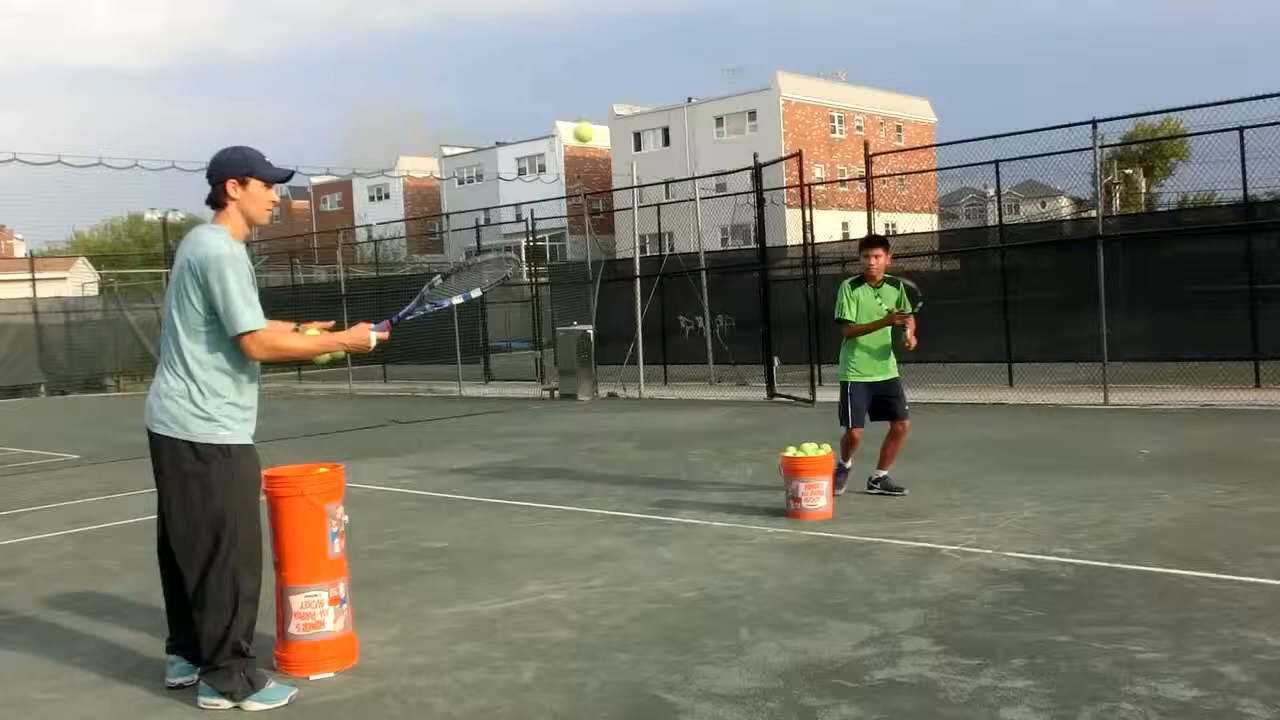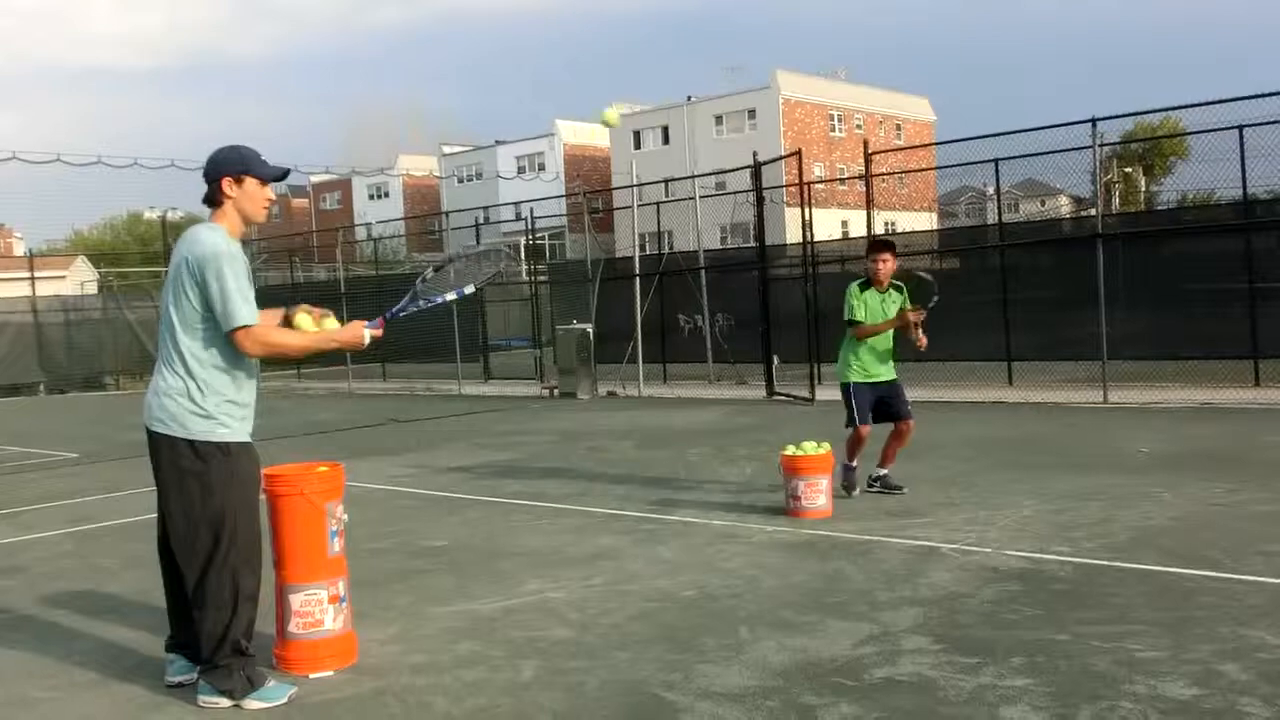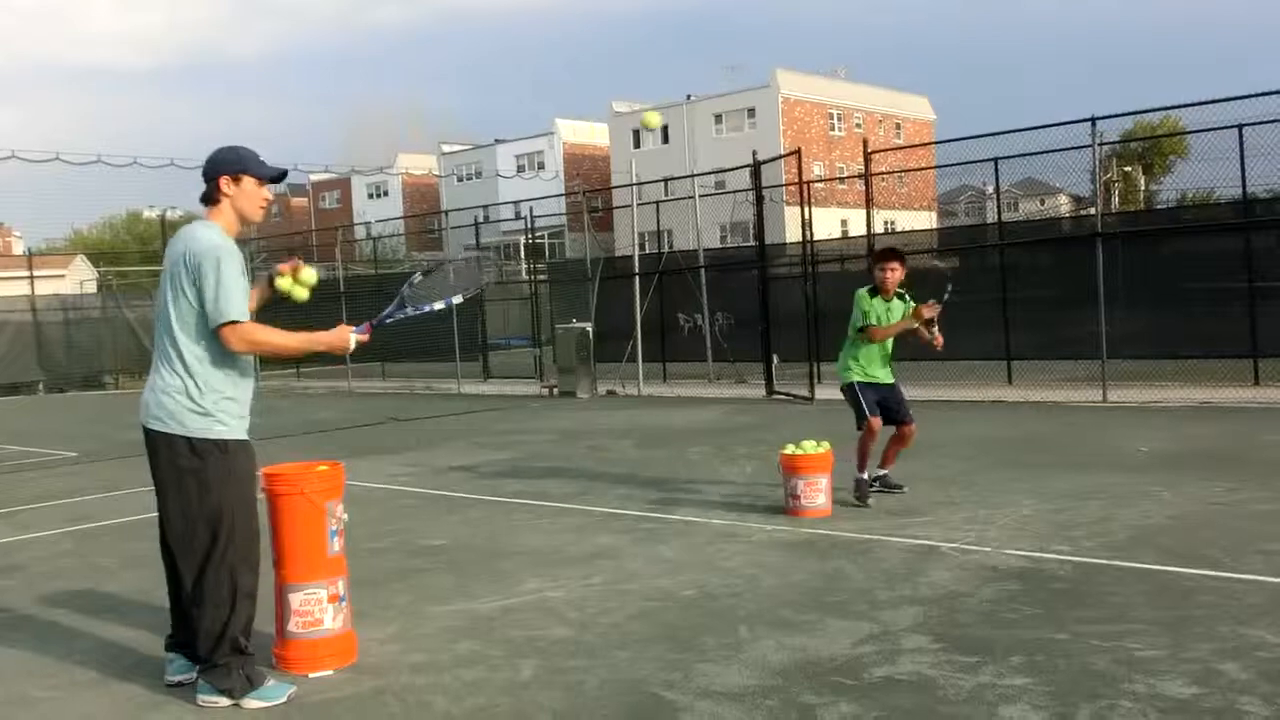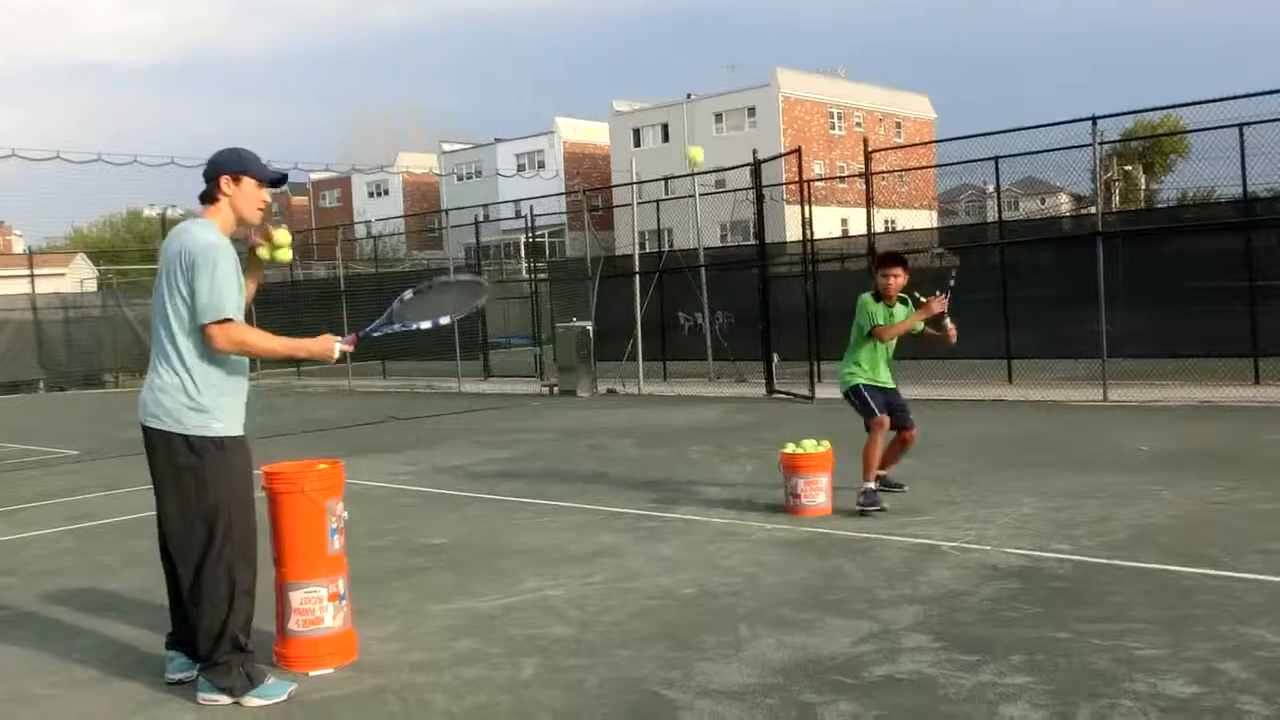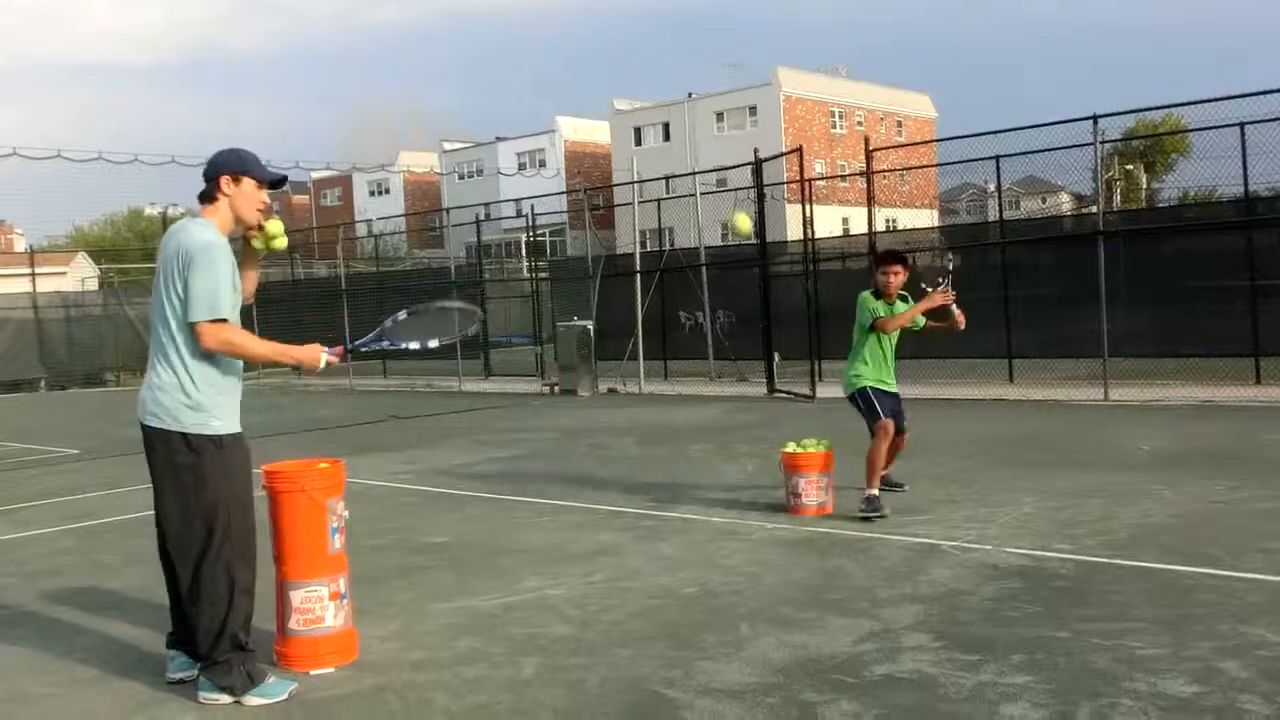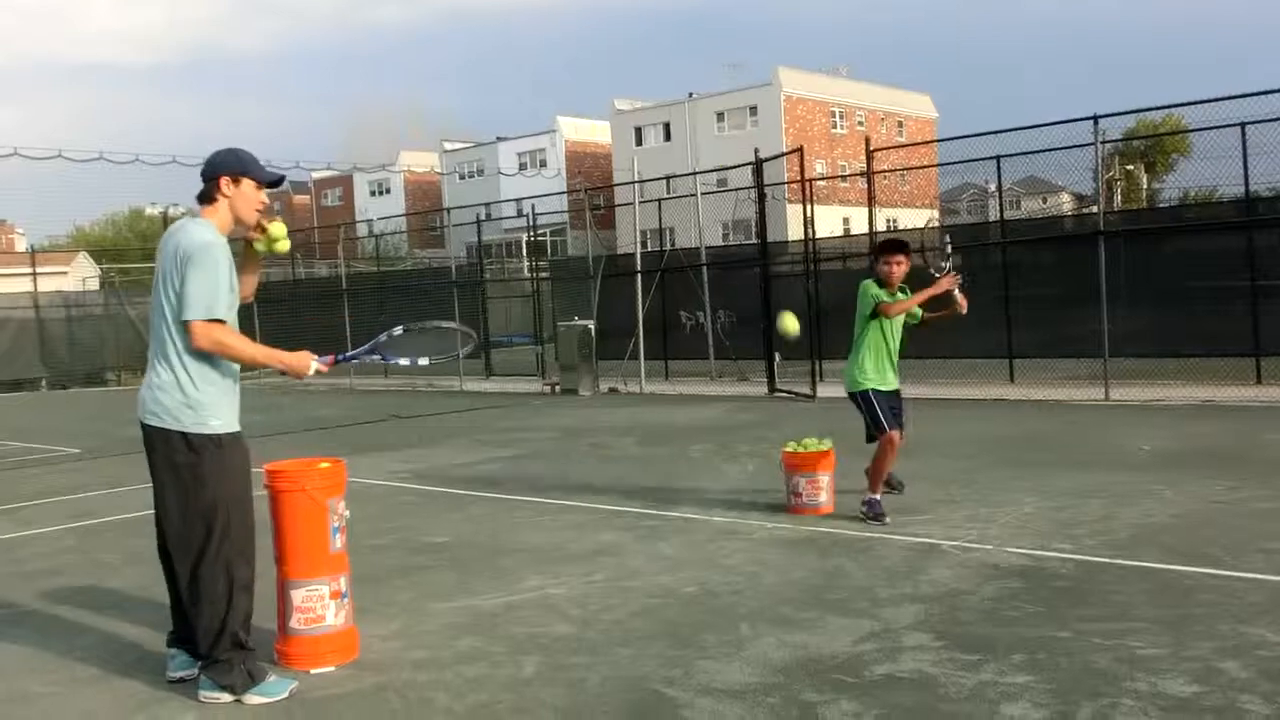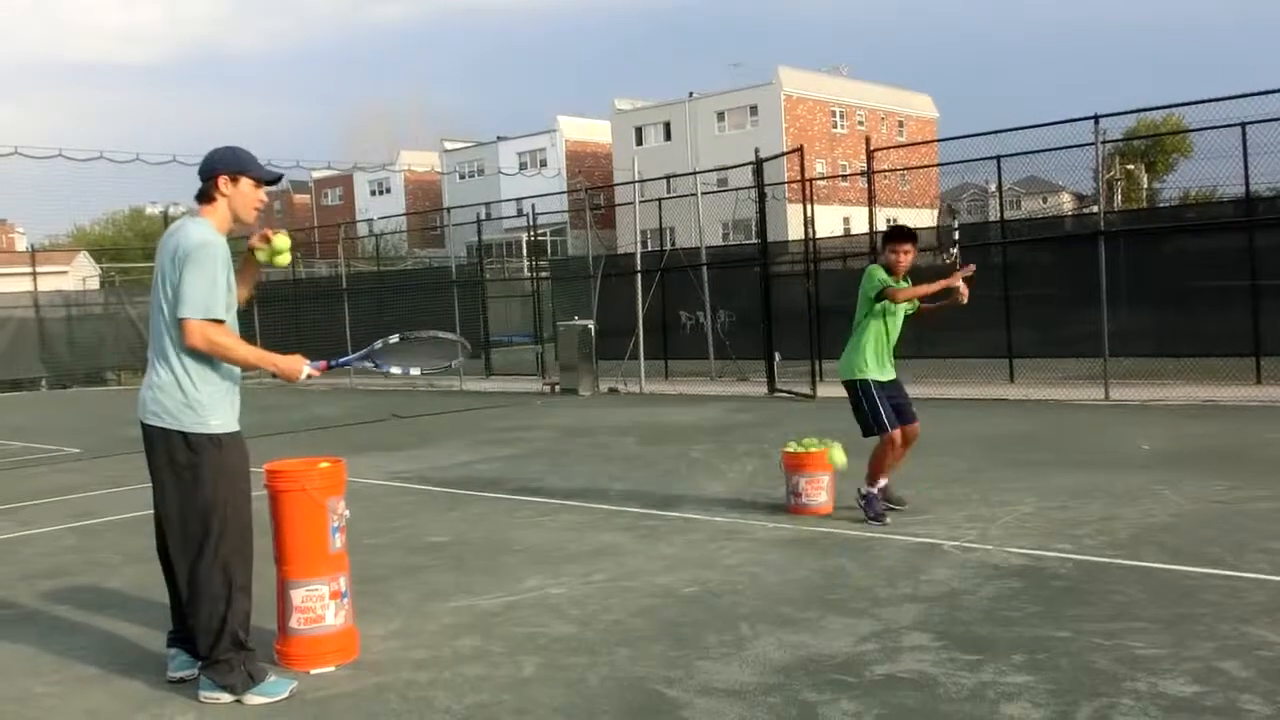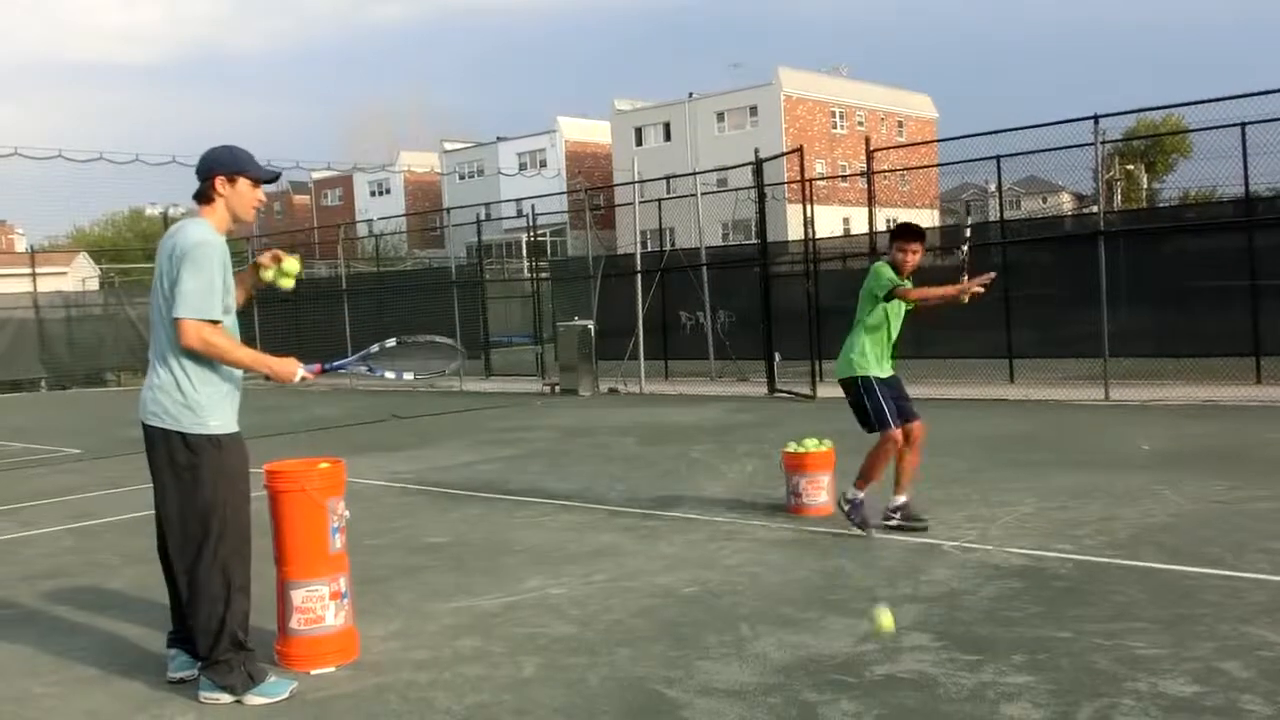
dt=0.1s
person 1, frame 1
left shoulder: (204, 242)
right shoulder: (221, 252)
right elbow: (257, 343)
left wrist: (301, 330)
right wrist: (341, 340)
left hip: (179, 422)
right hip: (209, 430)
left knee: (187, 546)
right knee: (231, 553)
left ankle: (187, 653)
right ankle: (226, 676)
person 1, frame 2
left shoulder: (200, 241)
right shoulder: (217, 250)
right elbow: (250, 340)
left wrist: (287, 314)
right wrist: (336, 337)
left hip: (177, 422)
right hip: (207, 428)
left knee: (188, 545)
right knee: (230, 551)
left ankle: (187, 652)
right ankle: (225, 675)
person 1, frame 3
left shoulder: (192, 239)
right shoulder: (215, 246)
right elbow: (238, 336)
left wrist: (269, 283)
right wrist: (323, 340)
left hip: (173, 419)
right hip: (205, 426)
left knee: (189, 542)
right knee: (229, 548)
left ankle: (187, 651)
right ankle: (225, 674)
person 1, frame 4
left shoulder: (185, 236)
right shoulder: (209, 244)
left elbow: (219, 308)
right elbow: (225, 335)
left wrist: (259, 262)
right wrist: (309, 347)
left hip: (171, 417)
right hip: (201, 424)
left knee: (188, 540)
right knee: (226, 546)
left ankle: (186, 649)
right ankle: (225, 671)
person 1, frame 5
left shoulder: (184, 234)
right shoulder: (208, 243)
left elbow: (236, 296)
right elbow: (213, 334)
left wrist: (255, 250)
right wrist: (295, 354)
left hip: (169, 415)
right hip: (200, 422)
left knee: (187, 539)
right knee: (225, 545)
left ankle: (187, 648)
right ankle: (225, 670)
person 1, frame 6
left shoulder: (184, 234)
right shoulder: (206, 243)
left elbow: (236, 295)
right elbow: (207, 334)
left wrist: (255, 250)
right wrist: (285, 360)
left hip: (169, 415)
right hip: (199, 422)
left knee: (187, 538)
right knee: (224, 544)
left ankle: (188, 646)
right ankle: (225, 669)
person 1, frame 7
left shoulder: (183, 234)
right shoulder: (204, 242)
left elbow: (224, 301)
right elbow: (200, 333)
left wrist: (255, 261)
right wrist: (277, 362)
left hip: (169, 414)
right hip: (199, 421)
left knee: (186, 537)
right knee: (222, 543)
left ankle: (187, 646)
right ankle: (225, 669)
person 1, frame 8
left shoulder: (186, 235)
right shoulder: (202, 242)
right elbow: (195, 333)
left wrist: (255, 272)
right wrist: (271, 365)
left hip: (171, 416)
right hip: (200, 422)
left knee: (186, 537)
right knee: (221, 543)
left ankle: (187, 647)
right ankle: (225, 669)
person 2, frame 1
left shoulder: (895, 287)
right shoulder: (849, 288)
left elbow: (907, 316)
right elbow: (847, 331)
left wrist: (909, 332)
right wrist: (883, 322)
left hip: (886, 370)
right hip: (856, 373)
left knee: (901, 424)
right knee: (854, 432)
left ankle: (879, 477)
right ankle: (844, 465)
person 2, frame 2
left shoulder: (899, 291)
right shoulder: (856, 290)
left elbow: (910, 321)
right elbow: (858, 332)
left wrist: (917, 333)
right wrist: (896, 322)
left hip: (885, 372)
right hip: (856, 373)
left knee: (905, 425)
right knee: (862, 430)
left ankle: (879, 474)
right ankle: (849, 465)
person 2, frame 3
left shoulder: (903, 299)
right shoulder: (862, 296)
left elbow: (913, 326)
right elbow: (873, 335)
left wrist: (931, 334)
right wrist: (912, 316)
left hip: (883, 375)
right hip: (855, 374)
left knee: (906, 429)
right knee: (873, 425)
left ankle: (879, 475)
right ankle: (861, 478)
person 2, frame 4
left shoulder: (905, 303)
right shoulder: (866, 301)
left elbow: (919, 328)
right elbow: (883, 335)
left wrist: (943, 330)
right wrist: (922, 312)
left hip: (884, 379)
right hip: (858, 378)
left knee: (908, 434)
right knee: (881, 422)
left ankle: (880, 474)
right ankle: (867, 490)
person 2, frame 5
left shoulder: (904, 301)
right shoulder: (866, 298)
left elbow: (923, 324)
right elbow: (886, 326)
left wrist: (950, 322)
right wrist: (926, 303)
left hip: (887, 381)
right hip: (861, 380)
left knee: (900, 437)
right knee: (884, 429)
left ankle: (879, 473)
right ankle: (870, 497)
person 2, frame 6
left shoulder: (904, 293)
right shoulder: (868, 287)
left elbow: (920, 318)
right elbow: (888, 311)
left wrist: (950, 310)
right wrist: (931, 290)
left hip: (888, 378)
right hip: (865, 381)
left knee: (895, 437)
right knee: (890, 437)
left ankle: (878, 470)
right ankle: (871, 499)
person 2, frame 7
left shoulder: (903, 283)
right shoulder: (873, 273)
left elbow: (914, 308)
right elbow: (895, 297)
left wrist: (950, 300)
right wrist: (945, 283)
left hip: (885, 371)
right hip: (862, 371)
left knee: (910, 431)
right knee: (892, 437)
left ankle: (879, 484)
right ankle: (868, 492)
person 2, frame 8
left shoulder: (904, 281)
right shoulder: (879, 270)
left elbow: (914, 305)
right elbow: (908, 296)
left wrist: (951, 297)
right wrist: (959, 288)
left hip: (882, 368)
right hip: (861, 368)
left knee: (914, 431)
right knee: (892, 437)
left ankle: (898, 506)
right ankle: (854, 496)
